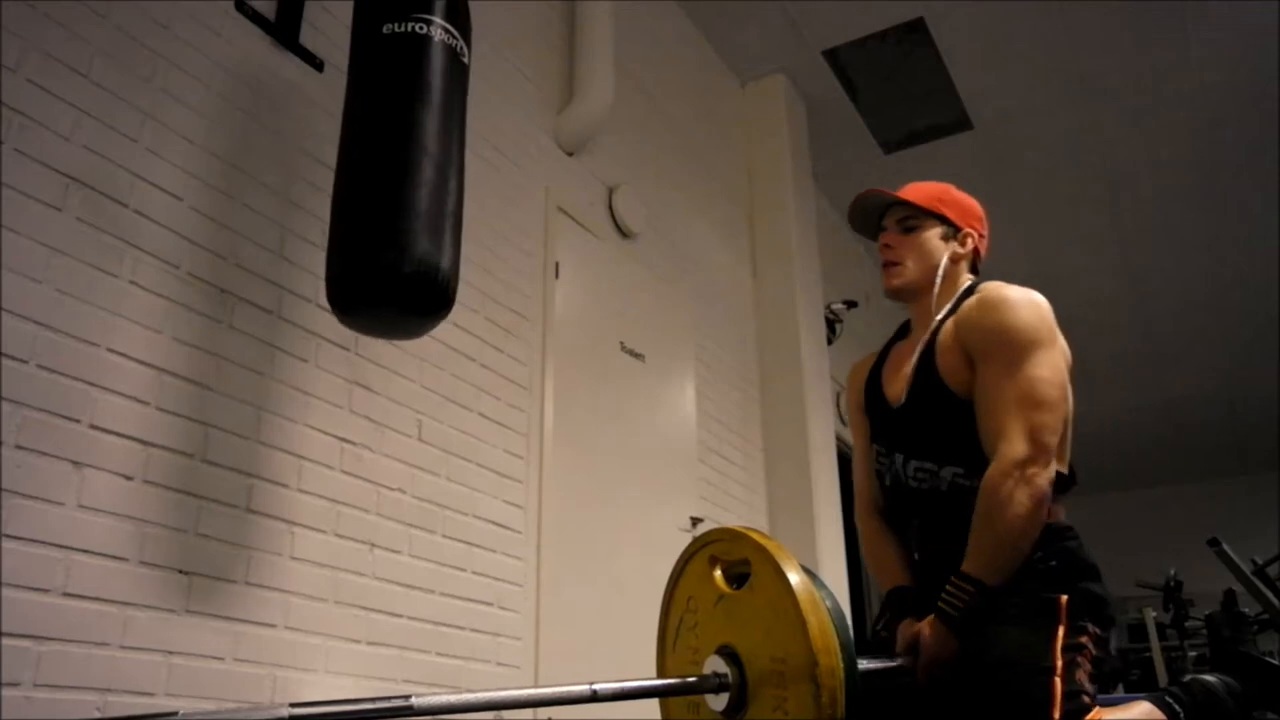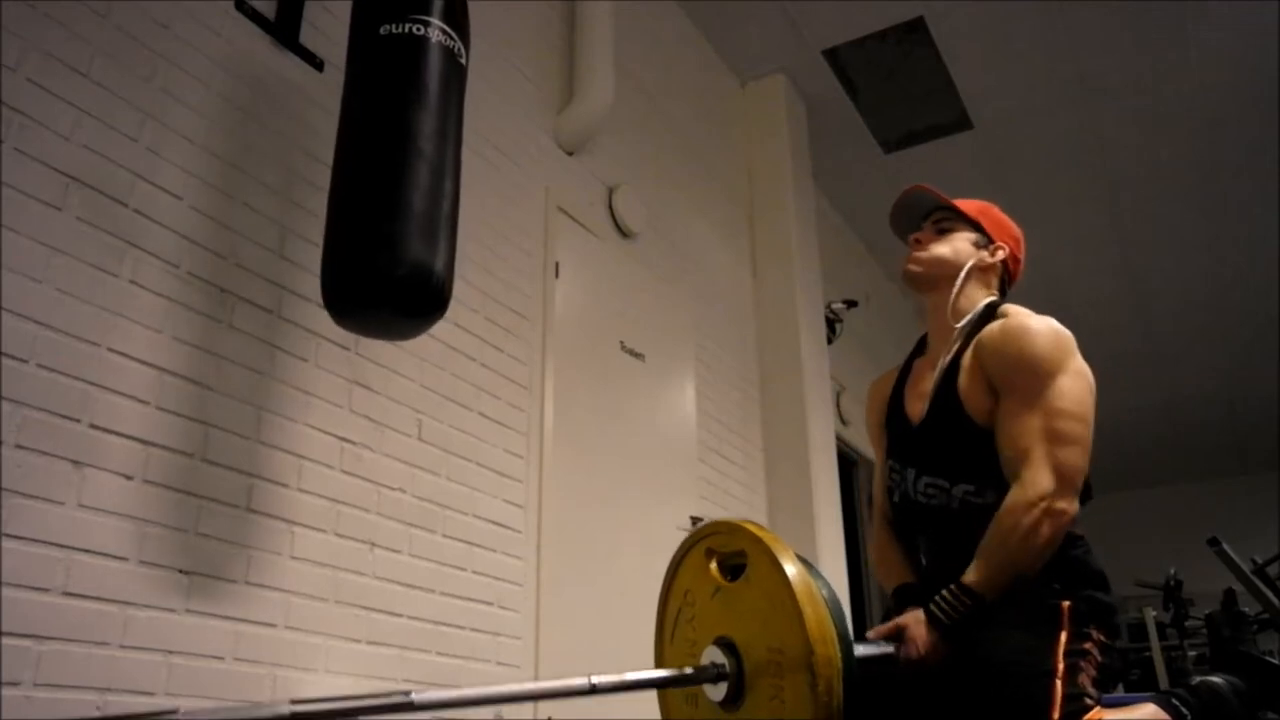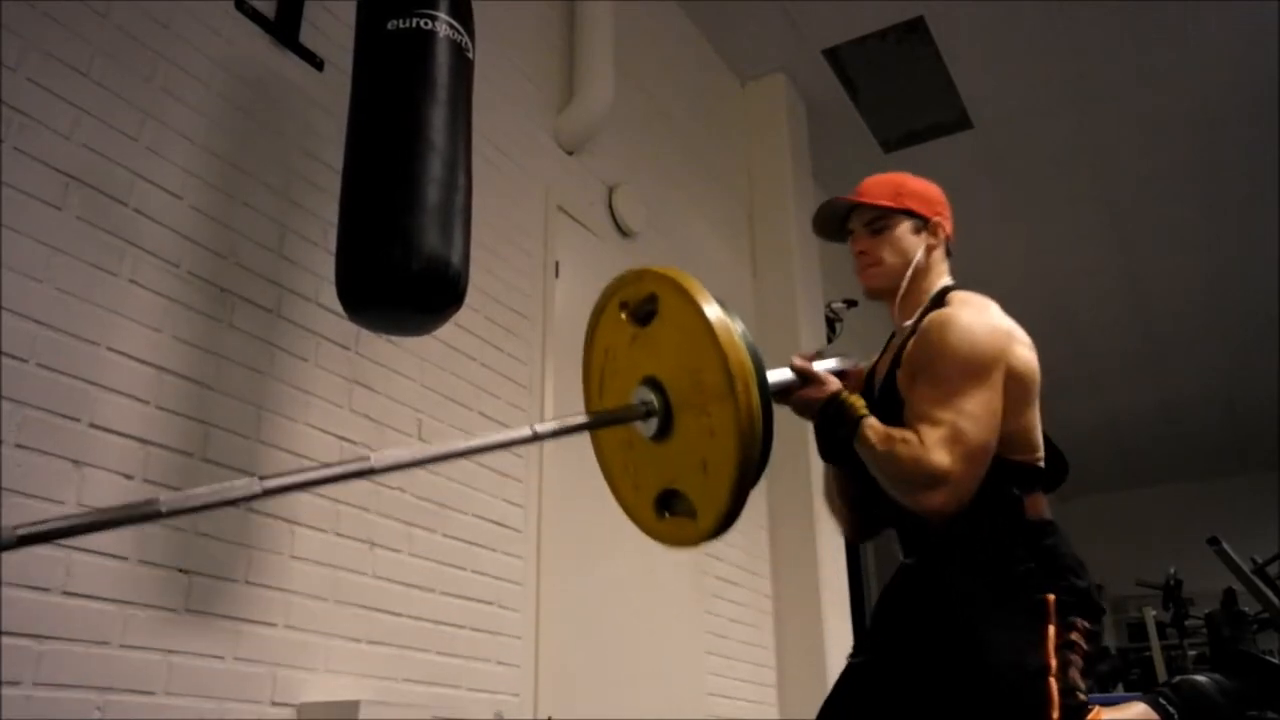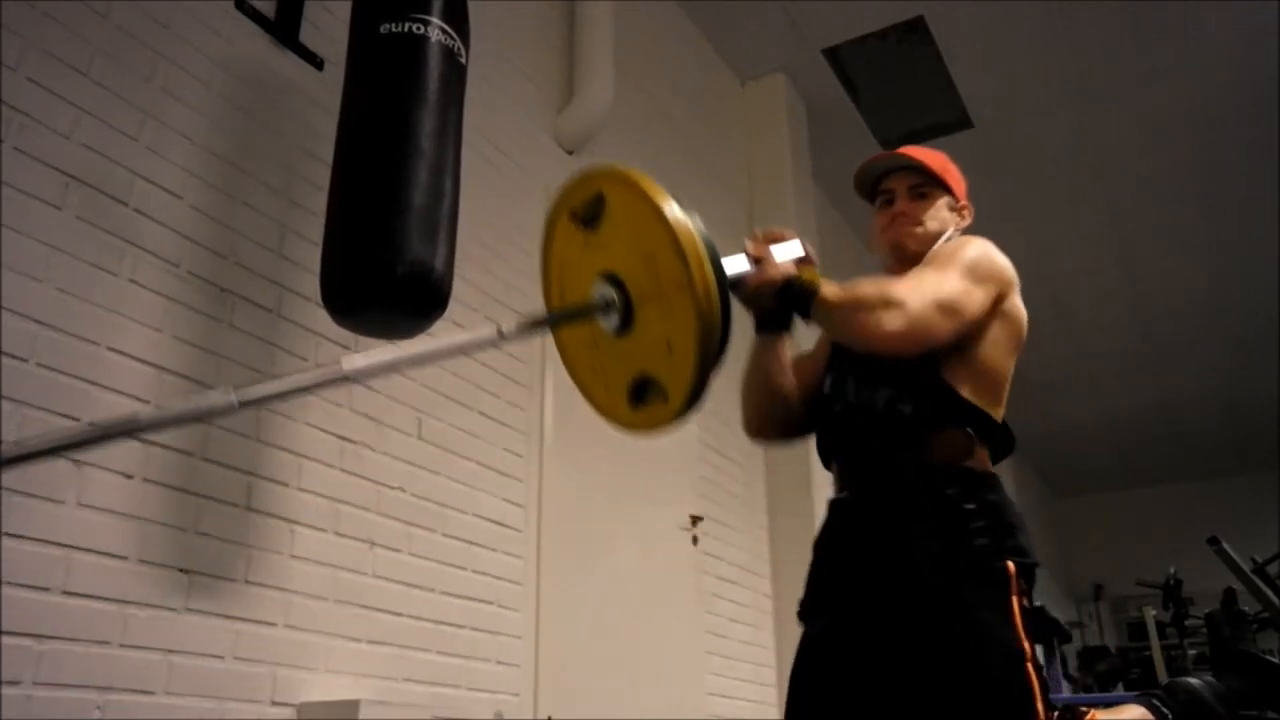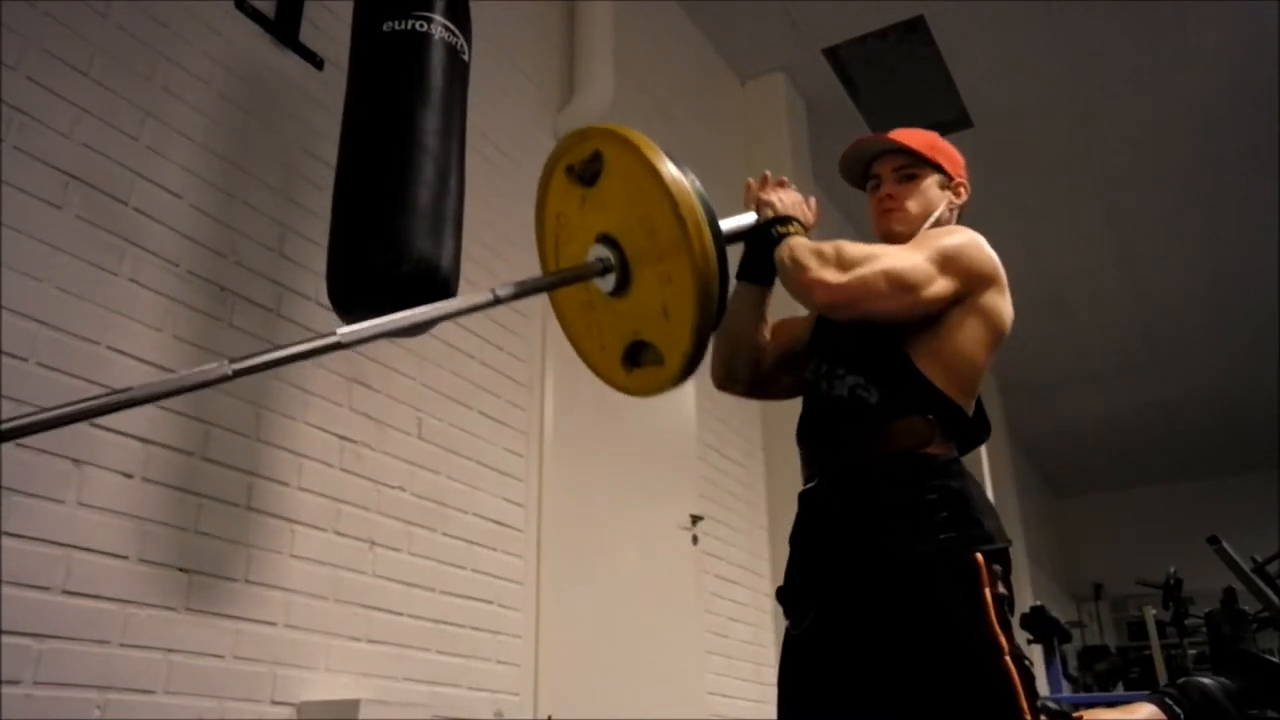
dt=0.7s
person 1, frame 1
left shoulder: (1002, 315)
right shoulder: (869, 377)
left elbow: (1026, 470)
right elbow: (872, 508)
left wrist: (957, 610)
right wrist: (905, 606)
left hip: (1030, 585)
right hip: (931, 594)
person 1, frame 2
left shoulder: (1022, 342)
right shoulder: (888, 392)
left elbow: (1050, 496)
right elbow: (887, 518)
left wrist: (948, 612)
right wrist: (910, 605)
left hip: (1038, 600)
right hip: (944, 603)
person 1, frame 3
left shoulder: (963, 327)
right shoulder: (892, 357)
left elbow: (936, 484)
right elbow: (859, 521)
left wrist: (844, 415)
right wrist: (834, 419)
left hip: (1015, 587)
right hip: (930, 592)
person 1, frame 4
left shoulder: (977, 263)
right shoulder: (853, 325)
left elbow: (895, 320)
right elbow: (768, 419)
left wrist: (802, 285)
right wrist: (770, 316)
left hip: (952, 537)
right hip: (851, 549)
person 1, frame 5
left shoulder: (961, 255)
right shoulder: (836, 314)
left elbow: (831, 281)
right elbow: (737, 373)
left wrist: (785, 229)
right wrist: (759, 255)
left hip: (927, 531)
right hip: (829, 539)
